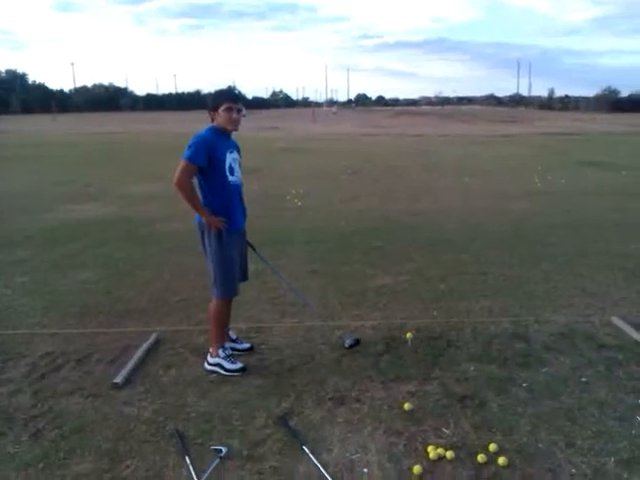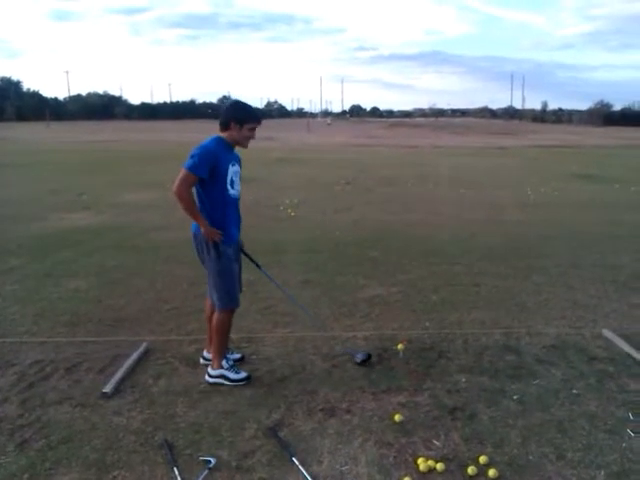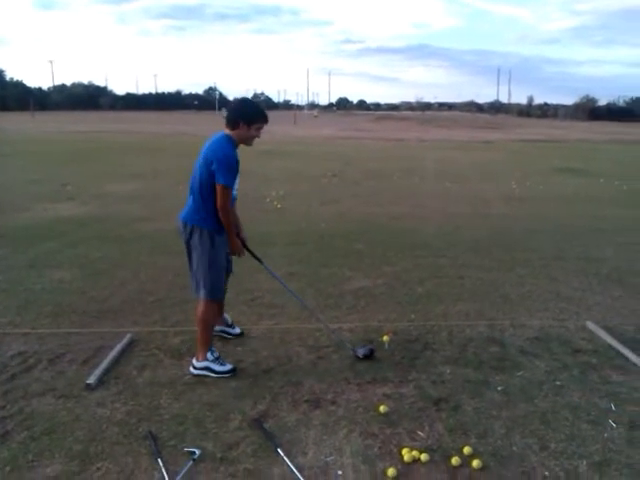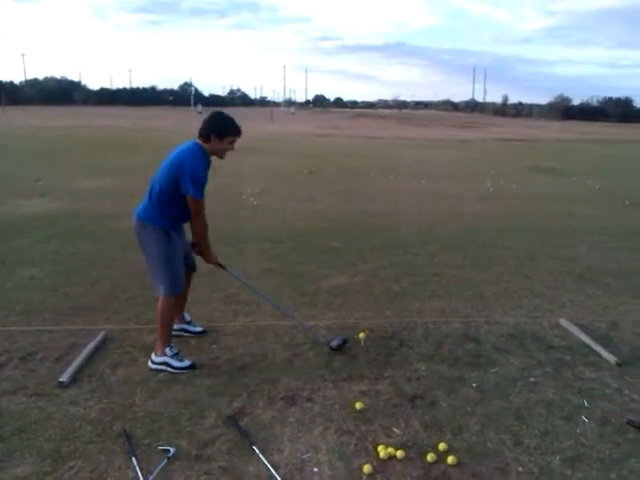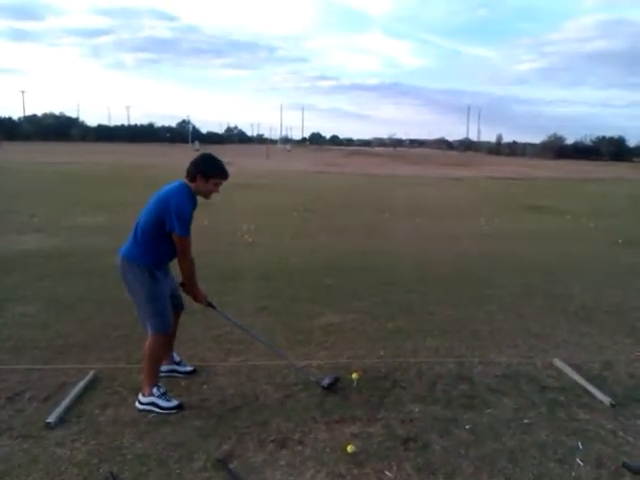
dt=1s
person 1, frame 1
left shoulder: (232, 144)
right shoulder: (204, 140)
right elbow: (180, 180)
right wrist: (206, 215)
left hip: (235, 225)
right hip: (219, 227)
left knee: (230, 287)
right knee: (223, 290)
left ankle: (224, 336)
right ankle: (215, 354)
person 1, frame 2
left shoulder: (233, 156)
right shoulder: (208, 151)
right elbow: (180, 189)
left wrist: (235, 233)
right wrist: (204, 225)
left hip: (229, 237)
right hip: (214, 239)
left knee: (217, 296)
right knee: (226, 302)
left ankle: (212, 349)
right ankle: (217, 366)
person 1, frame 3
left shoulder: (222, 142)
right shoulder: (225, 154)
right elbow: (223, 206)
left wrist: (238, 228)
right wrist: (233, 239)
left hip: (210, 224)
right hip: (203, 227)
left knee: (221, 275)
right knee: (210, 291)
left ankle: (218, 320)
right ankle: (202, 358)
person 1, frame 4
left shoulder: (193, 151)
right shoulder: (194, 163)
left elbow: (192, 211)
right elbow: (198, 216)
left wrist: (198, 242)
right wrist: (207, 251)
left hip: (168, 222)
right hip: (155, 226)
left knee: (186, 269)
right knee: (171, 287)
left ankle: (178, 321)
right ankle: (161, 353)
person 1, frame 5
left shoulder: (181, 192)
right shoulder: (179, 202)
left elbow: (180, 249)
right elbow: (184, 254)
left wrist: (188, 284)
right wrist: (195, 289)
left hip: (154, 262)
right hip: (139, 265)
left knee: (174, 308)
right knee: (159, 326)
left ankle: (168, 361)
right ankle: (148, 393)
